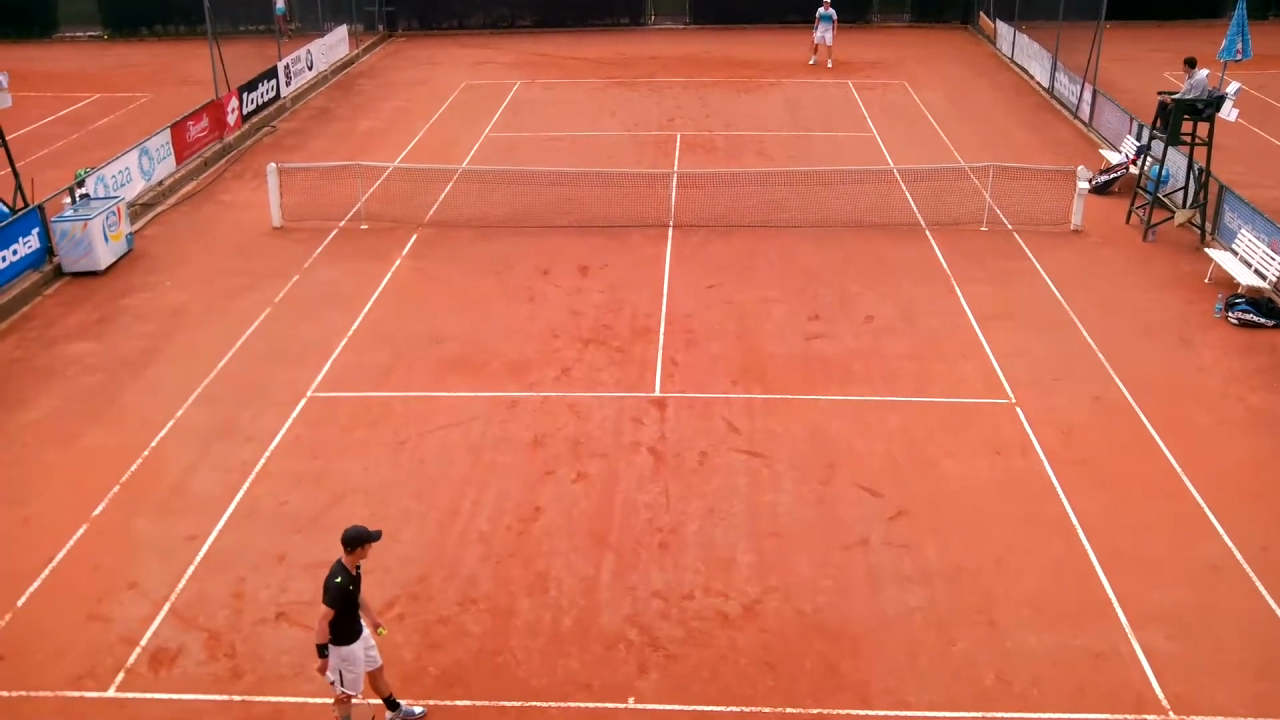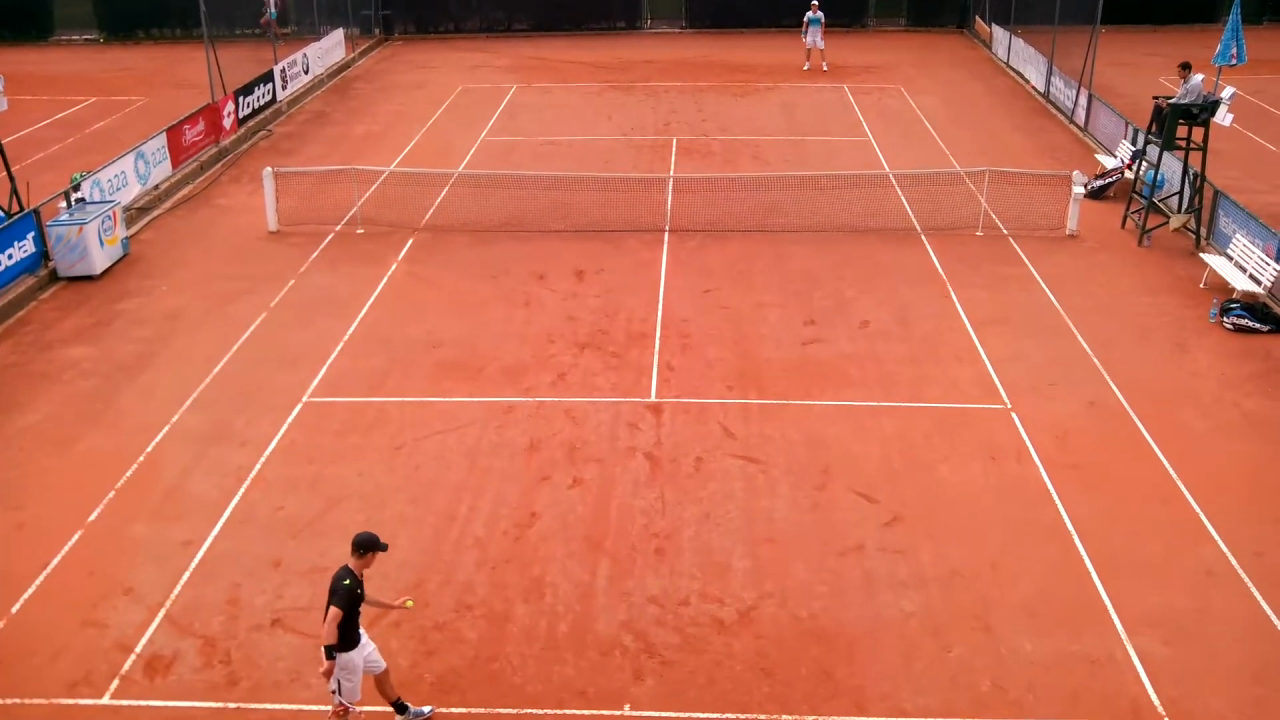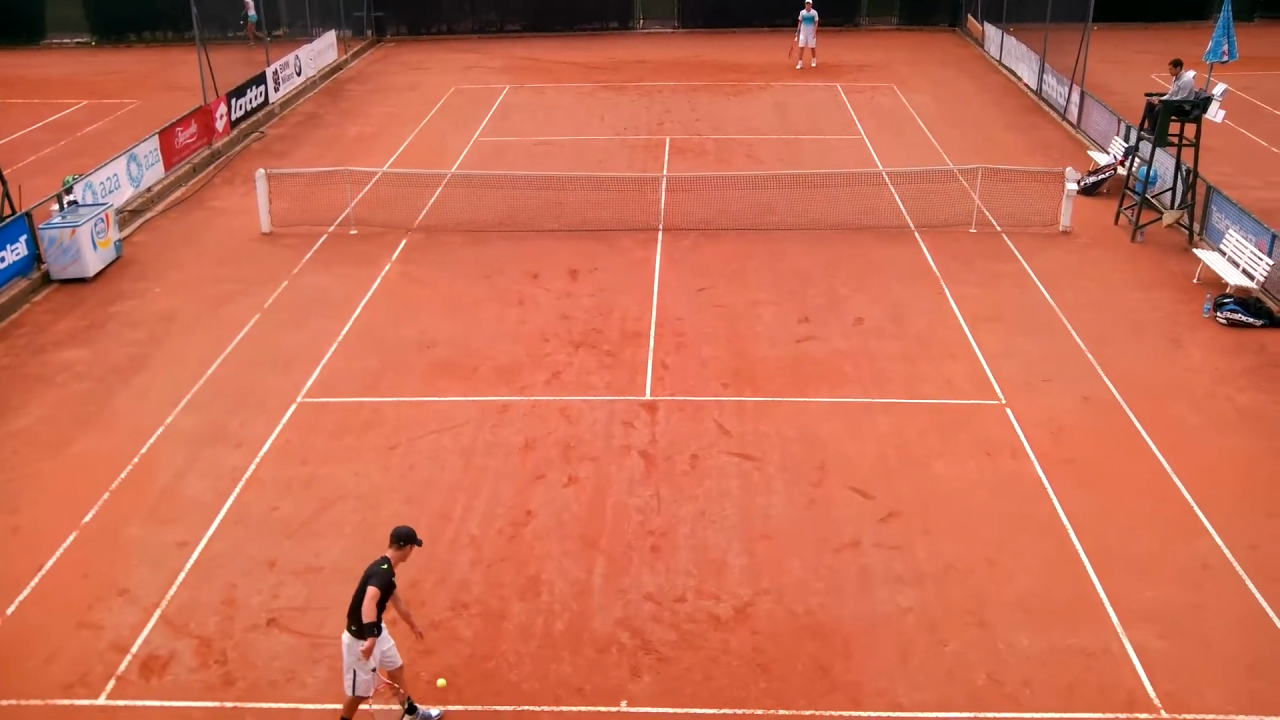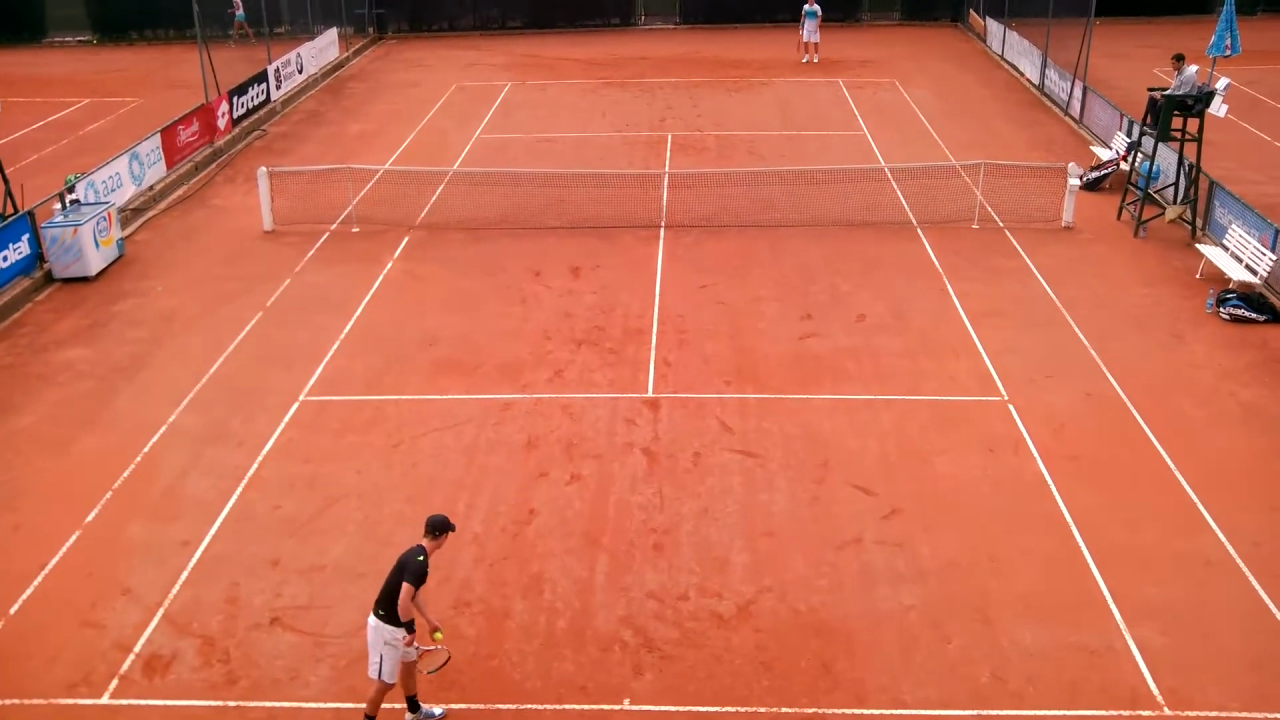
dt=0.4s
person 1, frame 1
left shoulder: (354, 566)
right shoulder: (338, 583)
right elbow: (322, 622)
left wrist: (373, 618)
right wrist: (323, 657)
left hip: (359, 631)
right hip: (343, 644)
left knee: (376, 670)
right knee: (347, 692)
person 1, frame 2
left shoulder: (355, 575)
right shoulder: (346, 585)
left elbow: (363, 598)
right elbow: (330, 624)
left wrist: (393, 605)
right wrist: (330, 659)
left hip: (358, 638)
right hip: (344, 650)
left knee: (381, 673)
right knee: (345, 701)
person 1, frame 3
left shoulder: (385, 569)
right shoulder: (383, 571)
left elbow: (397, 603)
right elbow: (368, 603)
left wrist: (413, 626)
right wrist: (371, 637)
left hip: (377, 632)
right hip: (360, 639)
left knee: (396, 670)
right knee: (360, 692)
person 1, frame 4
left shoulder: (417, 555)
right shoulder: (418, 562)
right elbow: (403, 601)
left wrist: (429, 621)
right wrist: (411, 631)
left hip: (396, 622)
right hip: (386, 626)
left knee: (409, 664)
right knee: (385, 682)
